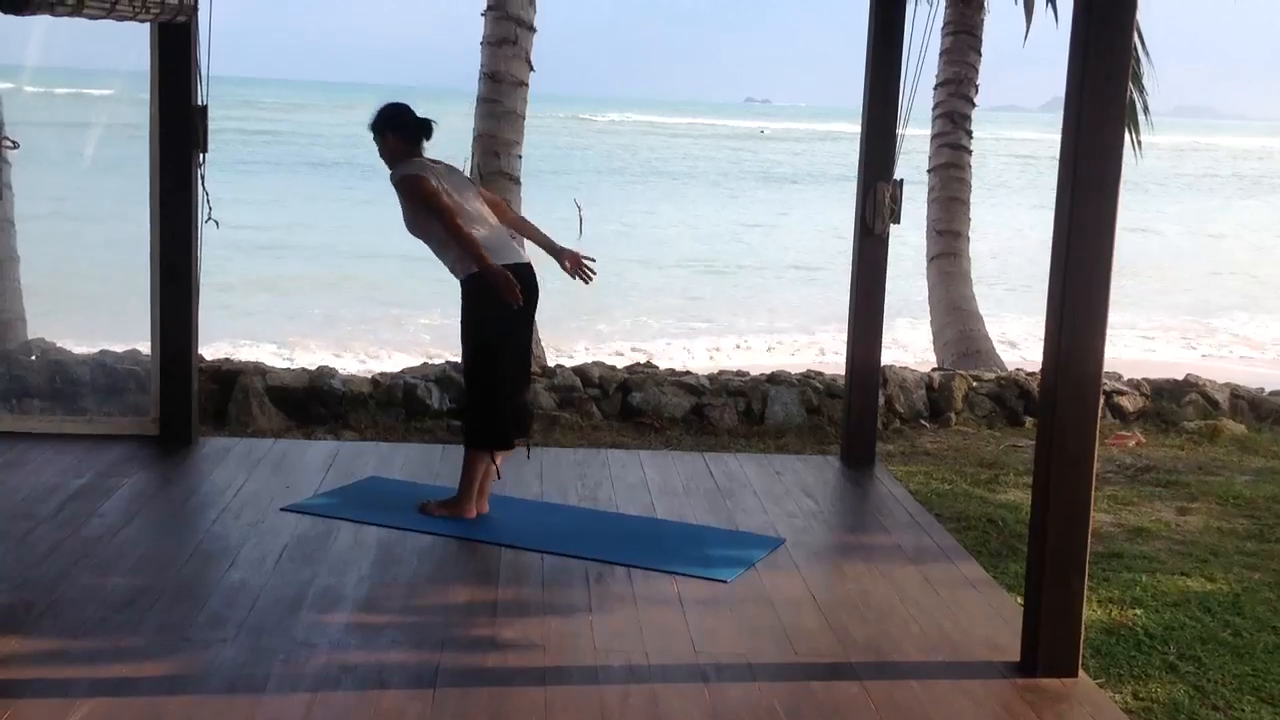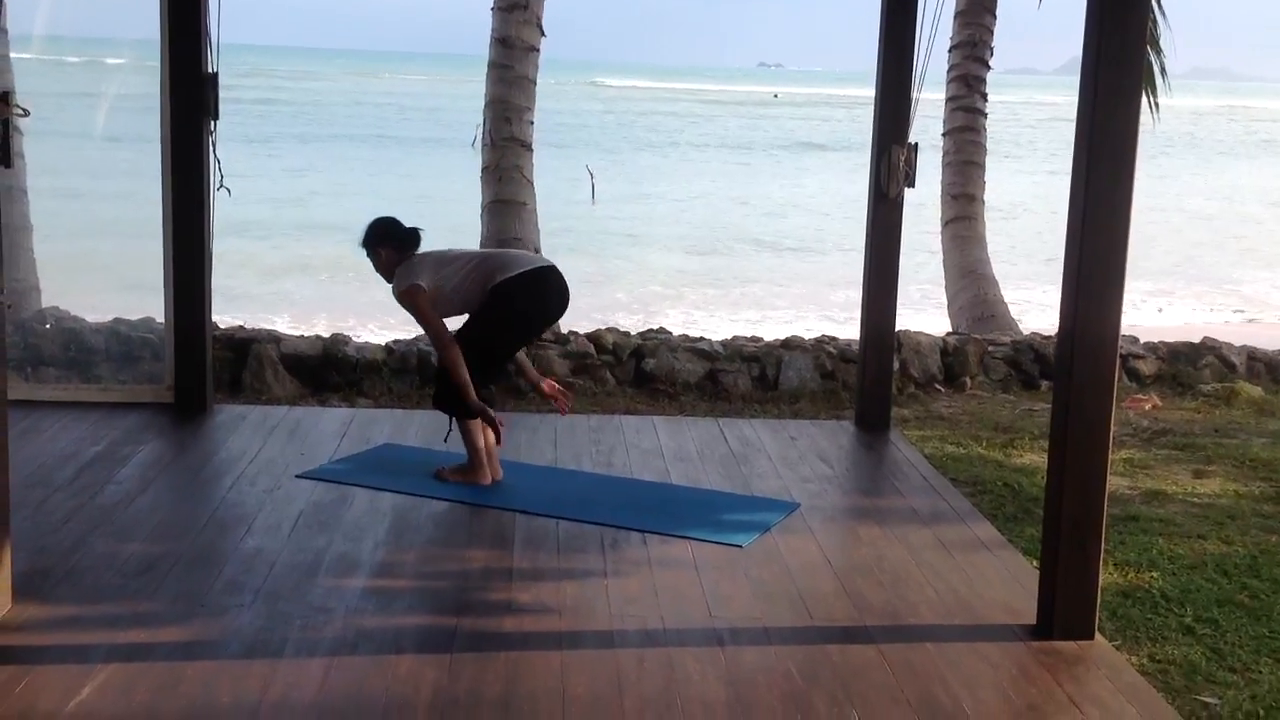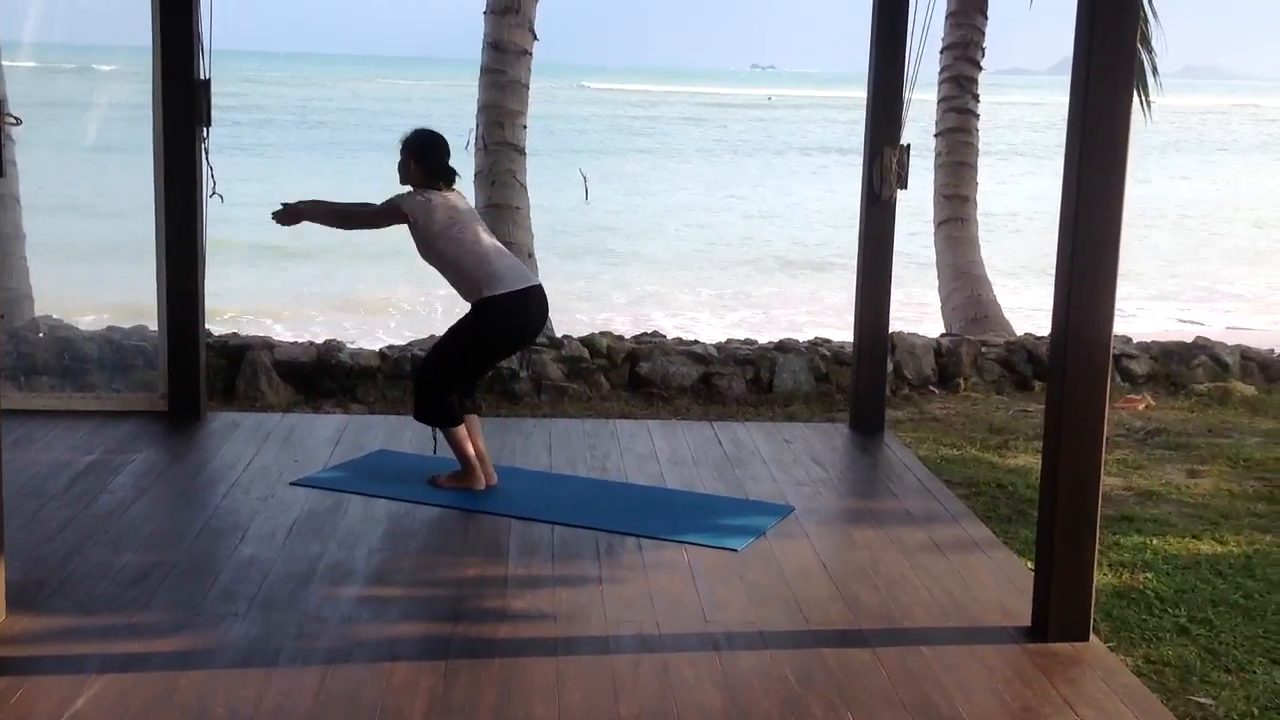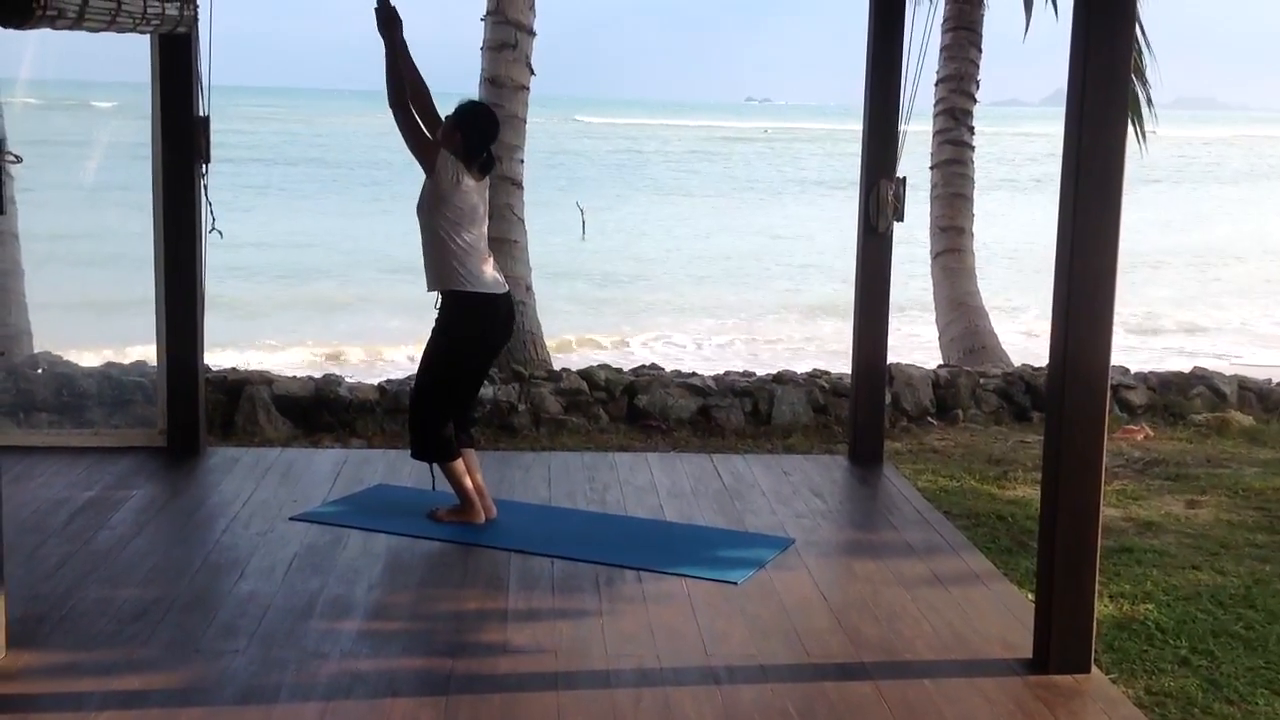
dt=1s
person 1, frame 1
left shoulder: (405, 175)
right shoulder: (444, 170)
left elbow: (452, 222)
right elbow: (507, 213)
left wrist: (490, 270)
right wrist: (558, 251)
left hip: (490, 282)
right hip: (519, 275)
left knee: (486, 392)
right knee: (506, 388)
left ankle: (465, 501)
right ankle: (479, 496)
person 1, frame 2
left shoulder: (406, 283)
right shoulder: (430, 263)
left elbow: (445, 343)
right elbow: (496, 331)
left wrist: (474, 403)
right wrist: (533, 377)
left hip: (523, 289)
right hip: (550, 283)
left knee: (456, 372)
right knee: (475, 367)
left ankle: (477, 468)
right ankle: (490, 464)
person 1, frame 3
left shoulder: (418, 204)
right shoulder: (449, 197)
left elbow: (352, 219)
right elbow: (366, 212)
left wrist: (304, 211)
right wrist: (312, 207)
left hip: (504, 308)
right hip: (531, 300)
left knee: (433, 378)
right knee: (455, 374)
left ankle: (472, 473)
right ankle: (483, 467)
person 1, frame 4
left shoulder: (445, 172)
right shoulder: (476, 173)
left elbow: (403, 110)
right elbow: (424, 108)
right wrist: (398, 43)
left hip: (468, 310)
right hip: (495, 307)
left knee: (428, 410)
right knee: (452, 407)
left ankle: (470, 505)
right ankle: (480, 499)
